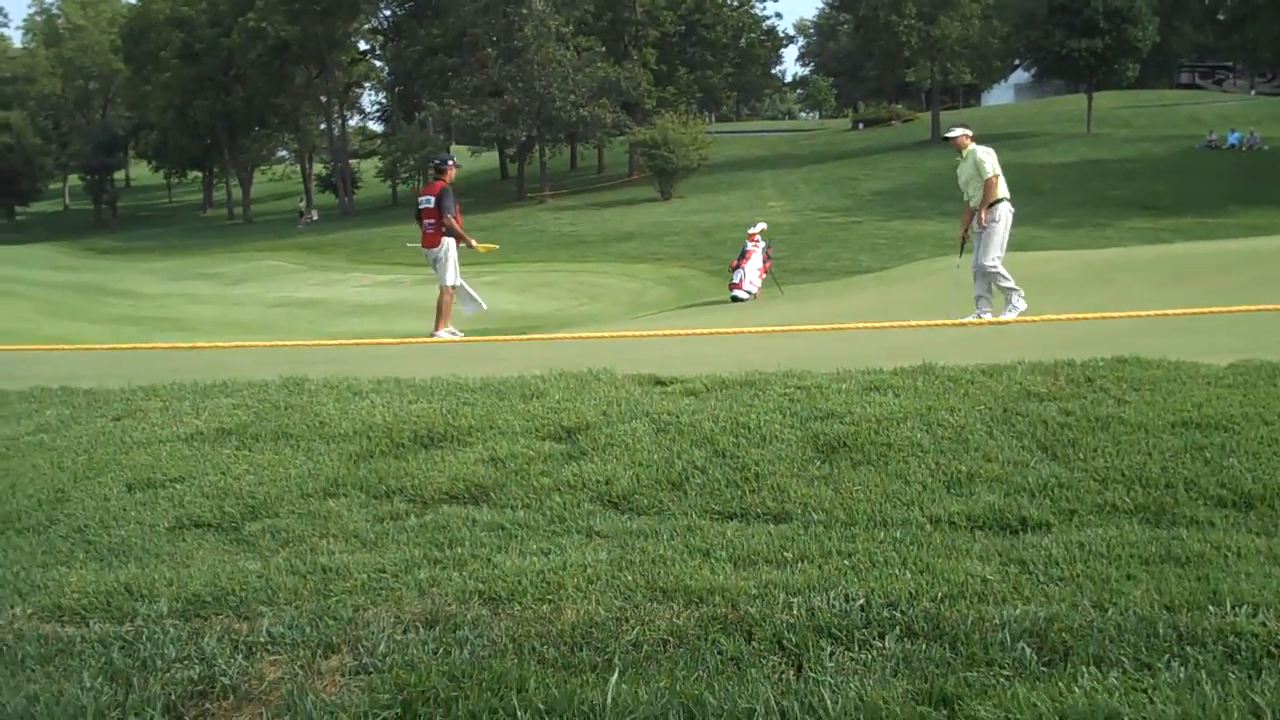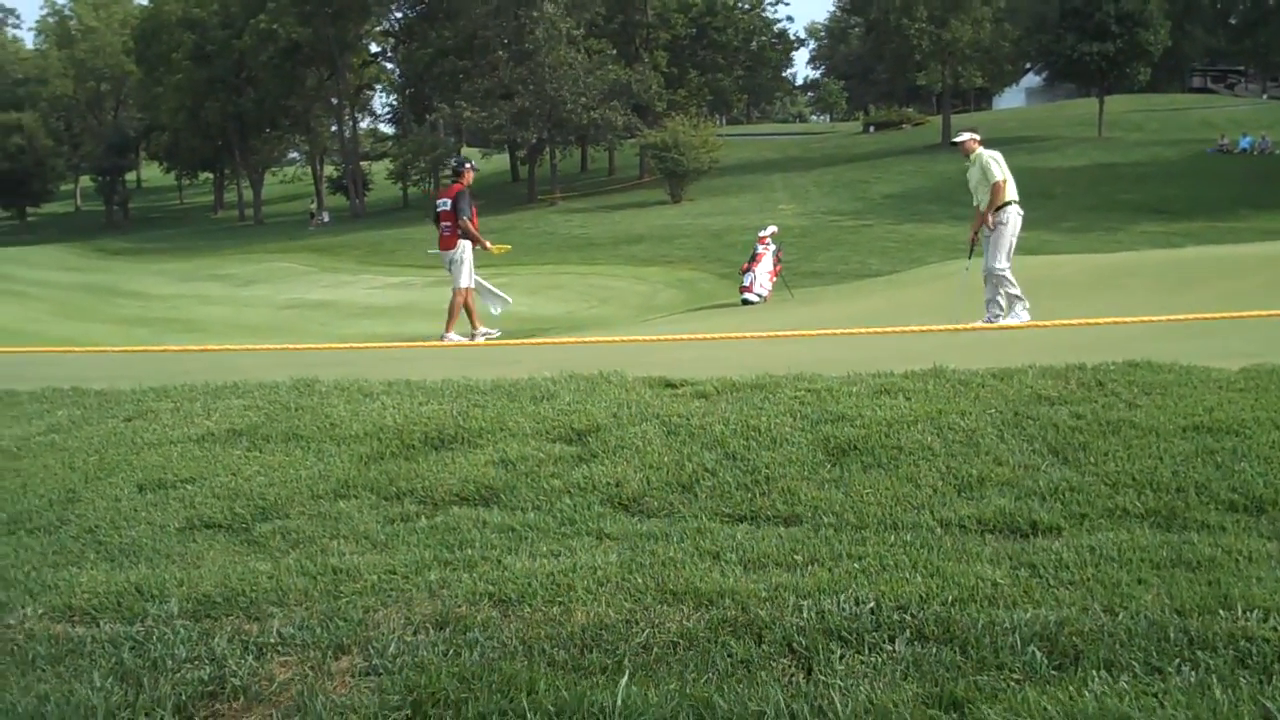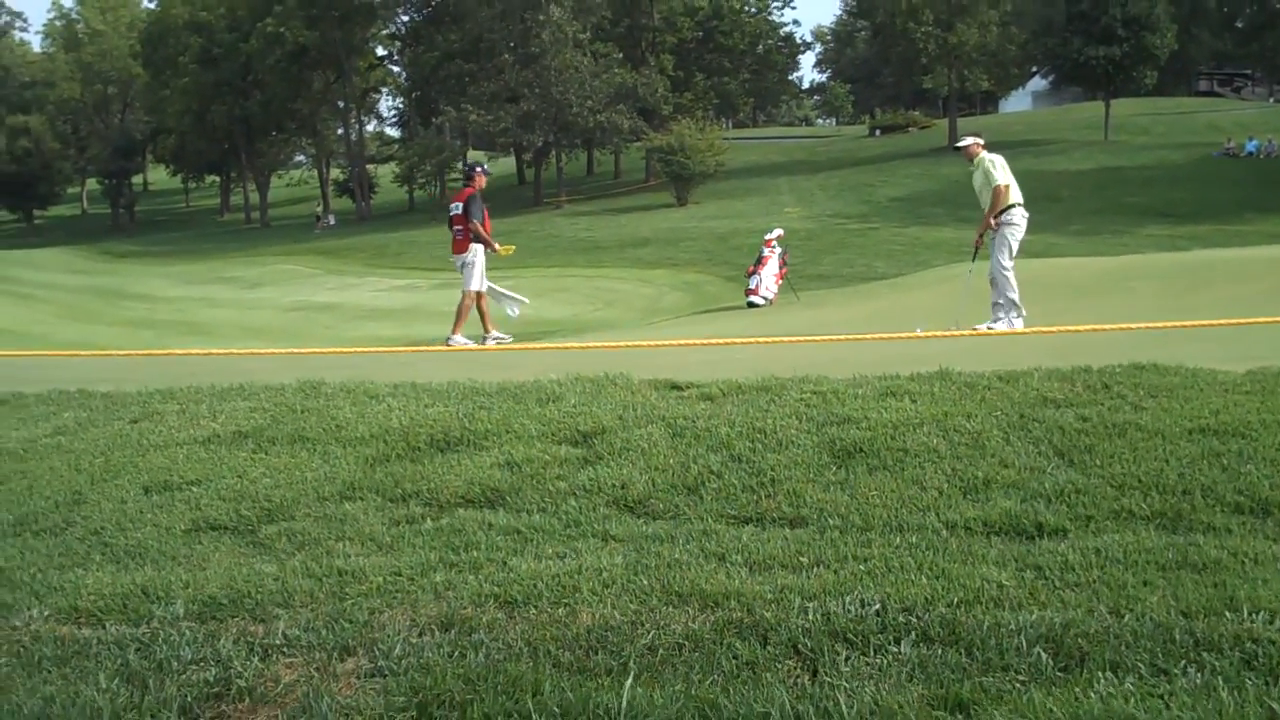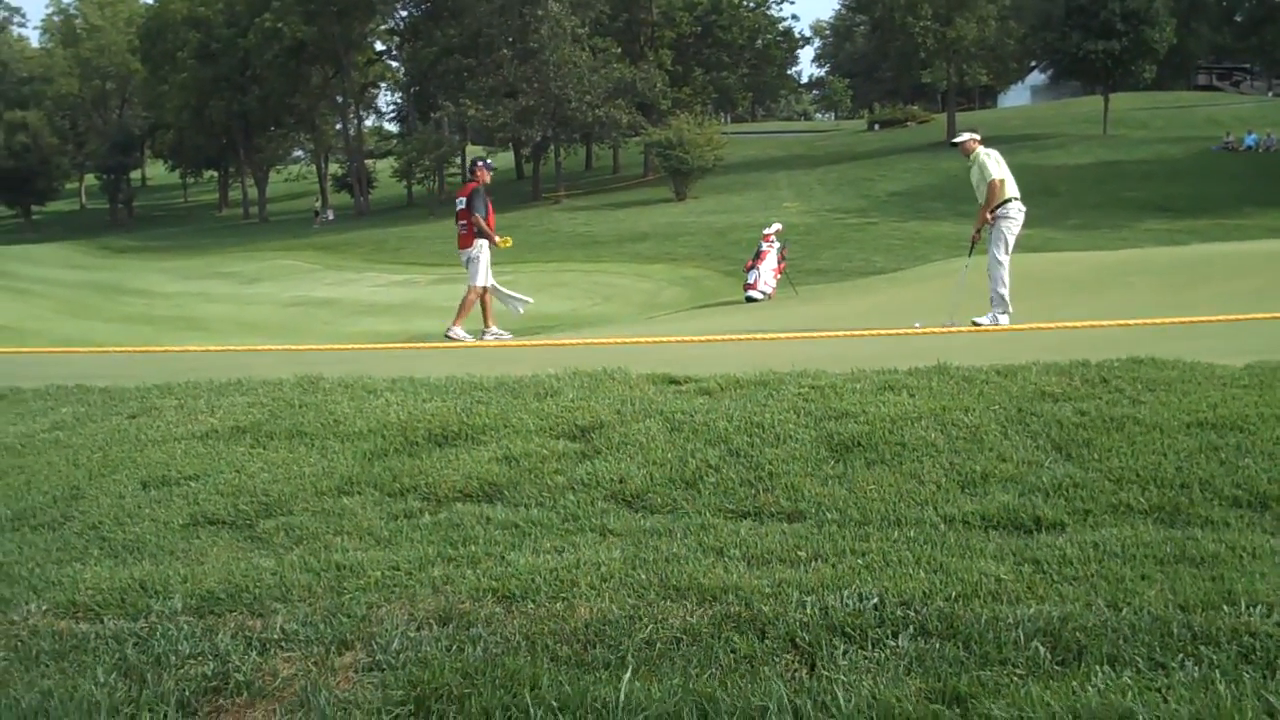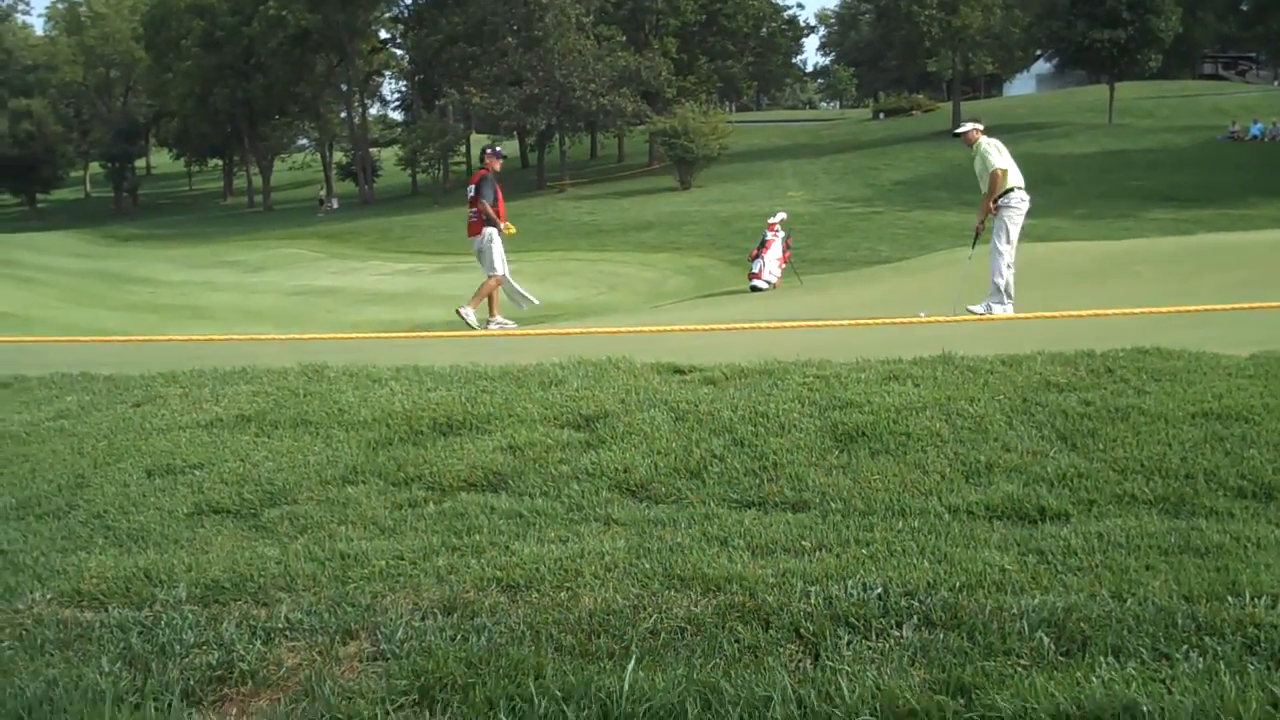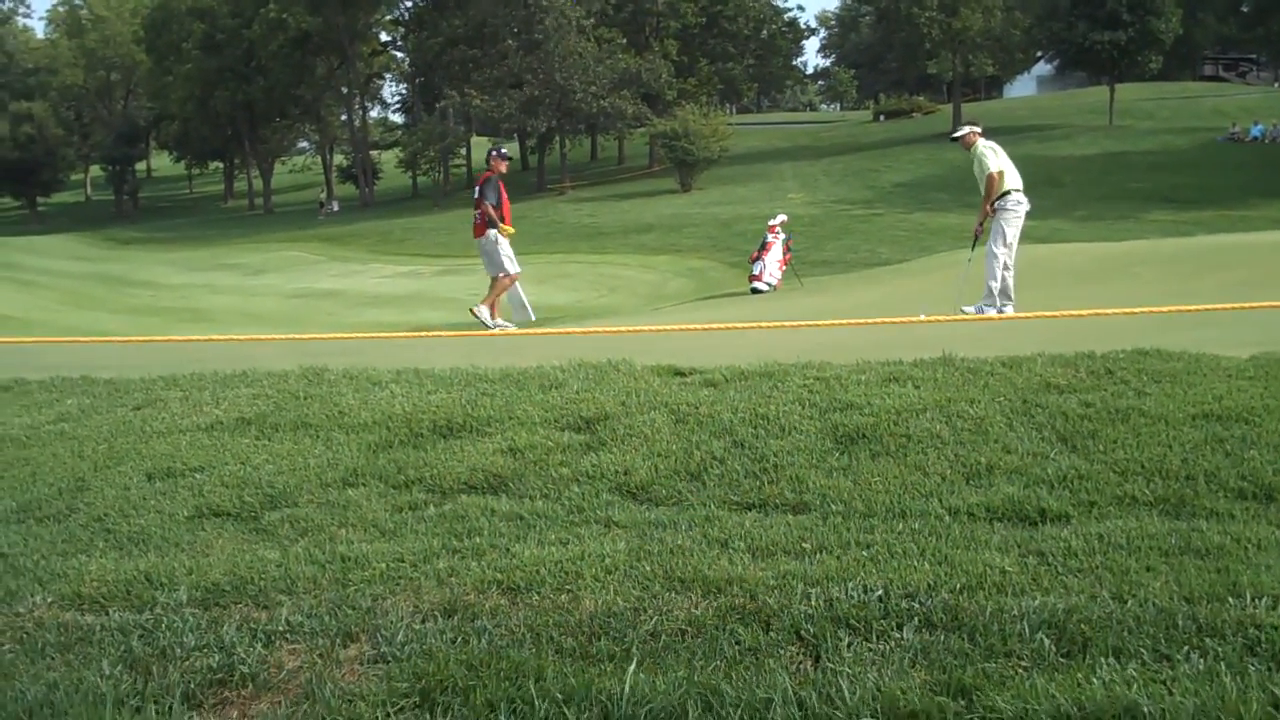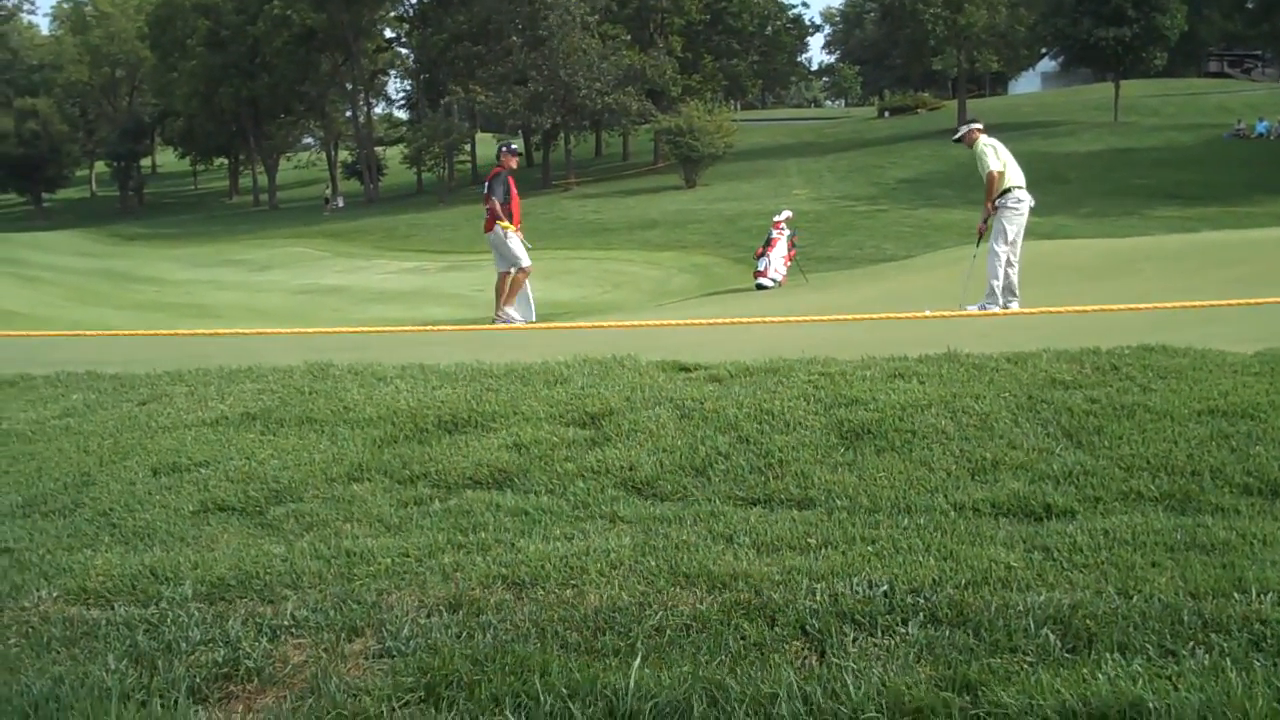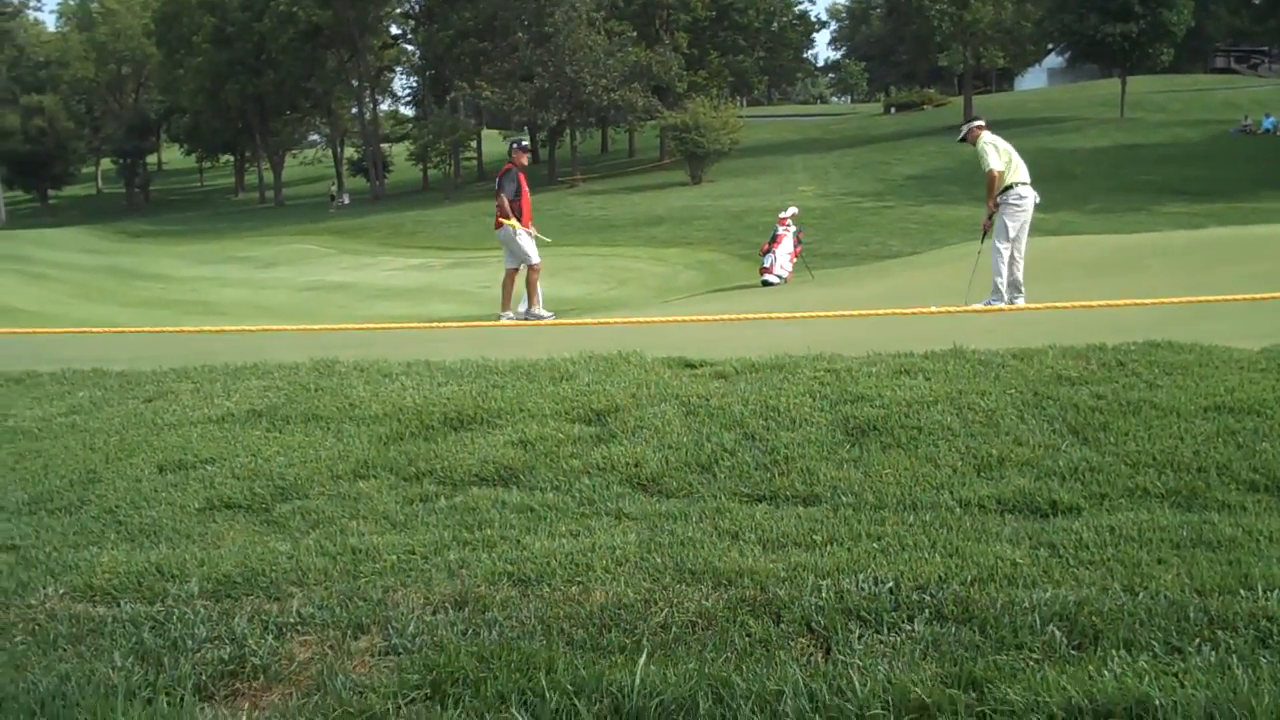
dt=0.1s
person 1, frame 1
left shoulder: (980, 153)
right shoulder: (961, 167)
left elbow: (992, 180)
left wrist: (981, 210)
right wrist: (965, 227)
left hip: (997, 212)
right hip: (981, 217)
left knee: (989, 263)
right knee: (978, 266)
left ankle: (1016, 299)
right ankle: (984, 312)
person 1, frame 2
left shoulder: (987, 156)
right shoulder: (971, 170)
left elbow: (999, 184)
left wrist: (989, 213)
right wrist: (975, 230)
left hip: (1006, 214)
right hip: (991, 219)
left knee: (998, 266)
right knee: (989, 270)
left ankle: (1020, 308)
right ankle: (995, 316)
person 1, frame 3
left shoulder: (990, 160)
right shoulder: (976, 173)
left elbow: (1000, 188)
left wrist: (989, 217)
right wrist: (980, 233)
left hip: (1011, 217)
right hip: (999, 222)
left knee: (1002, 267)
right knee: (995, 272)
left ankle: (1014, 317)
right ankle: (1000, 318)
person 1, frame 4
left shoulder: (986, 155)
right shoulder: (974, 167)
left elbow: (995, 183)
left wrist: (986, 212)
right wrist: (977, 228)
left hip: (1008, 211)
right hip: (996, 215)
left knee: (997, 261)
right knee: (994, 265)
left ankle: (1000, 313)
right ankle: (999, 314)
person 1, frame 5
left shoulder: (987, 145)
right shoulder: (978, 156)
left elbow: (997, 172)
right elbow: (987, 192)
left wrist: (989, 202)
right wrist: (981, 219)
left hip: (1012, 201)
right hip: (1004, 203)
left knee: (999, 250)
right knee: (1003, 254)
left ankle: (996, 303)
right ankle: (1005, 304)
person 1, frame 6
left shoulder: (984, 148)
right shoulder: (978, 157)
left elbow: (993, 176)
right elbow: (987, 194)
left wrist: (986, 204)
right wrist: (980, 221)
left hip: (1010, 203)
right hip: (1003, 205)
left knee: (995, 253)
right knee: (1003, 256)
left ankle: (989, 305)
right ankle: (1005, 305)
person 1, frame 7
left shoulder: (984, 145)
right shoulder: (989, 147)
left elbow: (993, 175)
right elbow: (995, 182)
left wrist: (987, 203)
right wrist: (985, 218)
left hip: (1012, 201)
right hip: (1016, 200)
left knee: (997, 250)
right knee: (1009, 254)
left ankle: (992, 303)
right ankle: (1010, 301)
person 1, frame 8
left shoulder: (985, 143)
right shoulder: (994, 143)
left elbow: (993, 173)
left wrist: (989, 201)
right wrist: (990, 215)
left hip: (1014, 197)
right hip: (1023, 195)
left knee: (1000, 247)
right knee: (1014, 251)
left ankle: (997, 300)
right ankle: (1016, 297)
person 2, frame 1
left shoulder: (424, 190)
right shoulder: (444, 189)
left elbow: (419, 219)
right elbow: (447, 219)
right wrist: (467, 239)
left hip: (428, 244)
right hip: (444, 243)
left knee: (448, 286)
right knee: (447, 288)
left ankle: (444, 327)
right ankle: (438, 331)
person 2, frame 2
left shoulder: (442, 193)
right shoulder: (462, 192)
left elbow: (437, 222)
right elbow: (463, 222)
right wrist: (482, 241)
left hip: (445, 247)
right hip: (460, 246)
left knee: (466, 289)
right knee: (460, 291)
left ankle: (477, 329)
right ankle: (449, 334)
person 2, frame 3
left shoulder: (456, 197)
right shoulder: (473, 195)
left elbow: (452, 226)
right elbow: (473, 224)
right wrist: (491, 243)
left hip: (459, 250)
right hip: (472, 250)
left knee: (481, 292)
right knee: (469, 294)
left ankle: (490, 333)
right ankle: (455, 335)
person 2, frame 4
left shoulder: (462, 192)
right shoulder: (477, 190)
left elbow: (459, 221)
right elbow: (476, 218)
right wrist: (492, 236)
left hip: (464, 245)
right hip: (477, 244)
left knee: (485, 287)
right knee: (475, 289)
left ankle: (490, 328)
right ankle: (455, 327)
person 2, frame 5
left shoulder: (477, 179)
right shoulder: (486, 177)
right elbow: (482, 204)
right wrist: (499, 223)
left hip: (477, 233)
right hip: (488, 233)
left knee: (493, 276)
right knee: (496, 277)
left ankle: (494, 317)
right ankle: (468, 308)
person 2, frame 6
left shoulder: (488, 180)
right shoulder: (491, 179)
right elbow: (485, 205)
left wrist: (499, 228)
right wrist: (499, 225)
left hip: (484, 235)
right hip: (492, 234)
left knee: (497, 277)
right knee: (511, 275)
left ankle: (494, 319)
right ankle: (483, 307)
person 2, frame 7
left shoulder: (504, 176)
right shoulder: (500, 175)
right elbow: (493, 201)
left wrist: (515, 227)
right wrist: (505, 221)
left hip: (499, 231)
right hip: (502, 231)
left knee: (504, 272)
right knee: (524, 268)
left ankle: (501, 315)
right ankle: (506, 308)
person 2, frame 8
left shoulder: (515, 172)
right shoulder: (510, 171)
right elbow: (502, 197)
left wrist: (527, 224)
right wrist: (511, 218)
left hip: (515, 228)
right hip: (512, 228)
left knee: (512, 270)
right knee: (534, 265)
left ankle: (506, 313)
right ankle: (533, 309)
